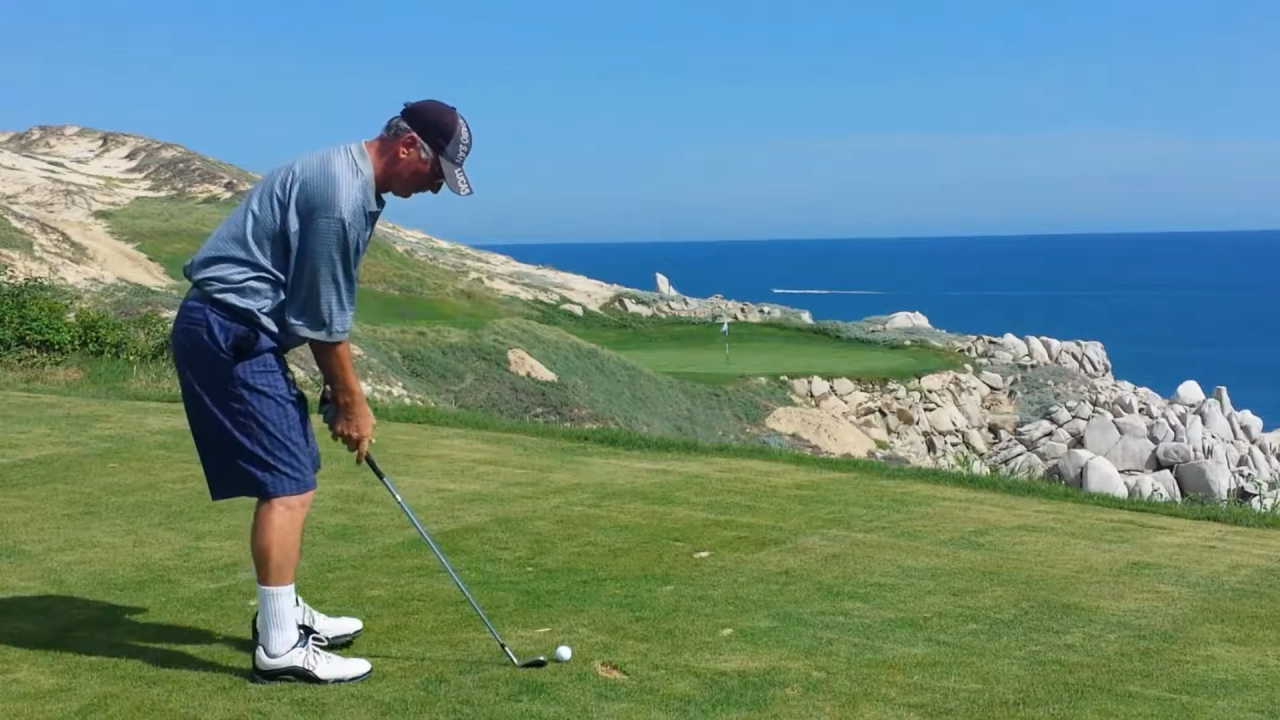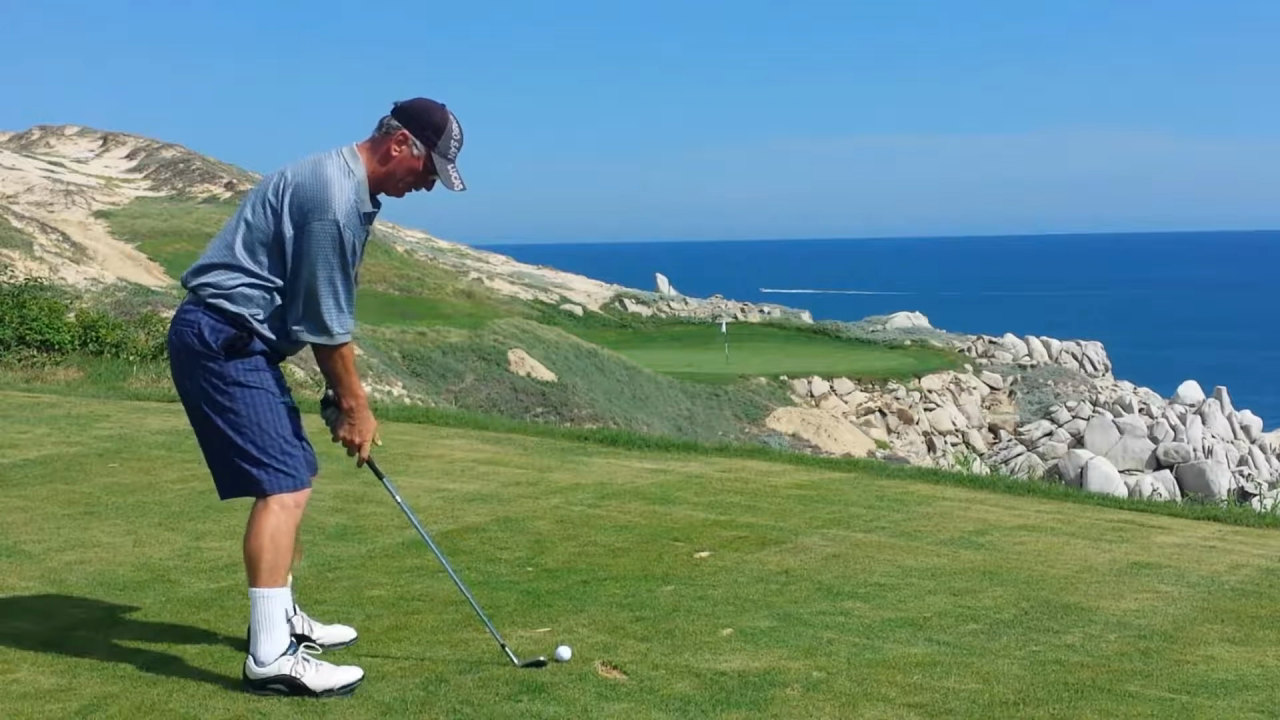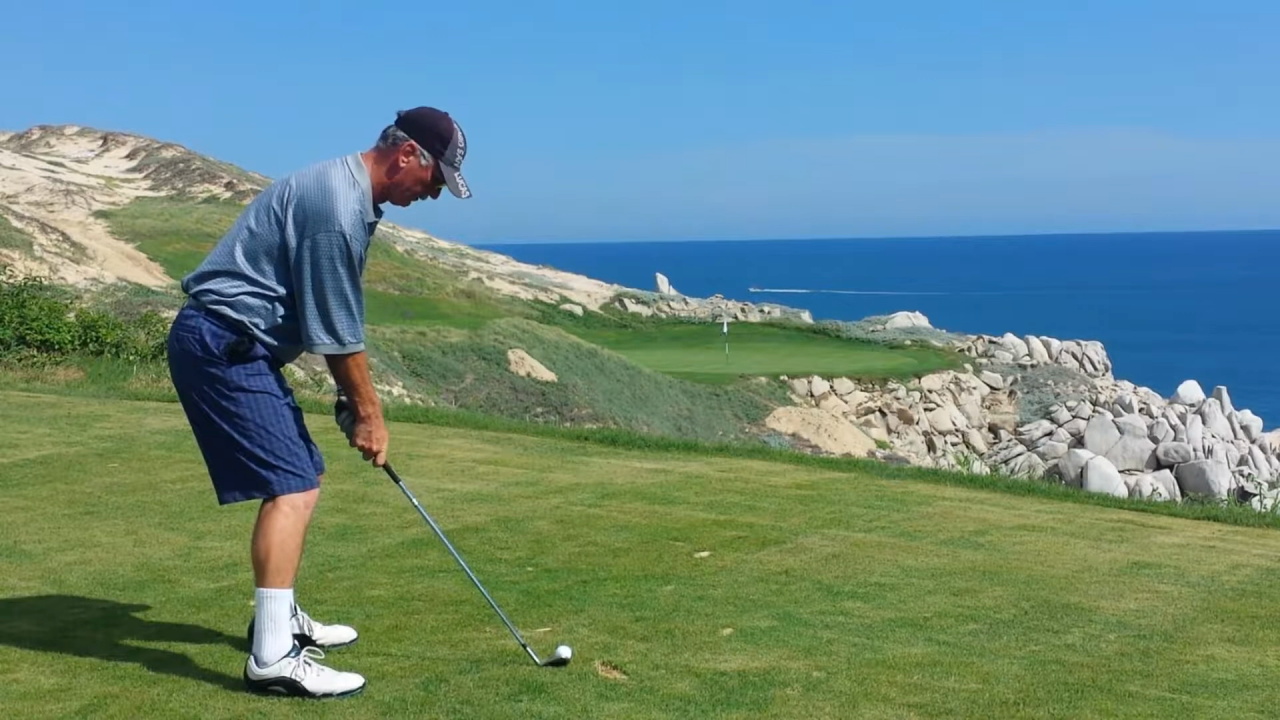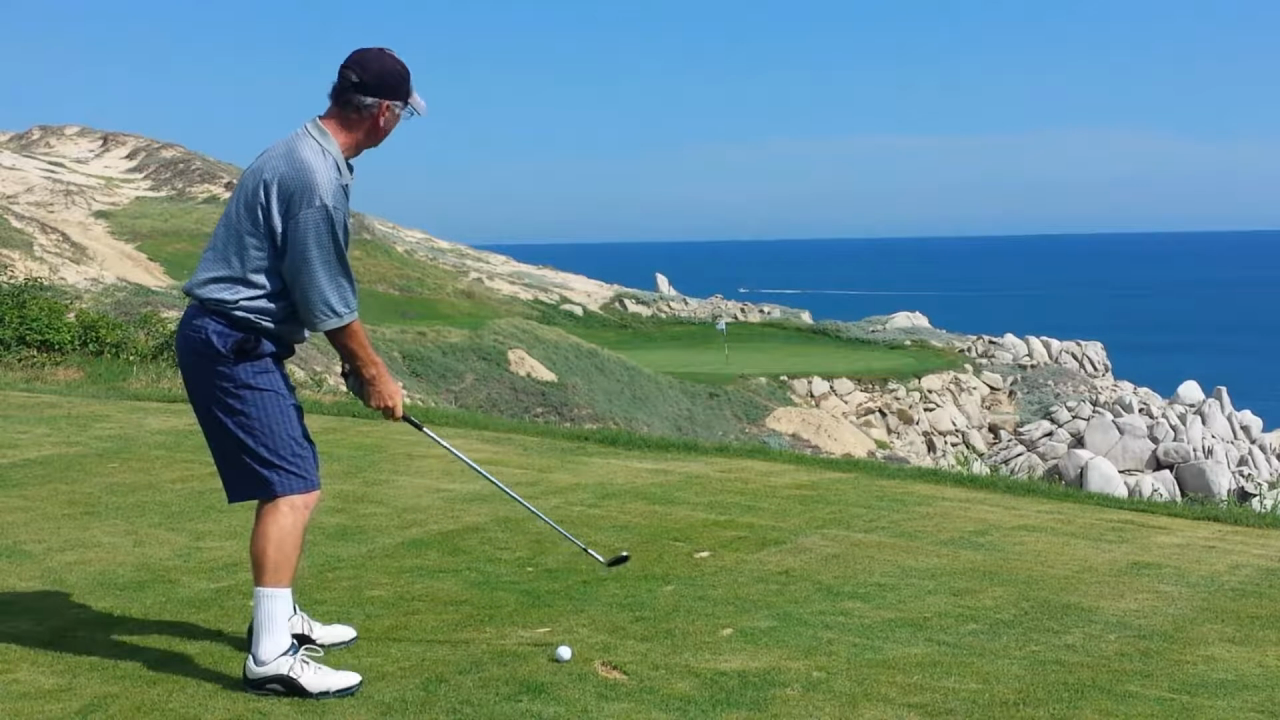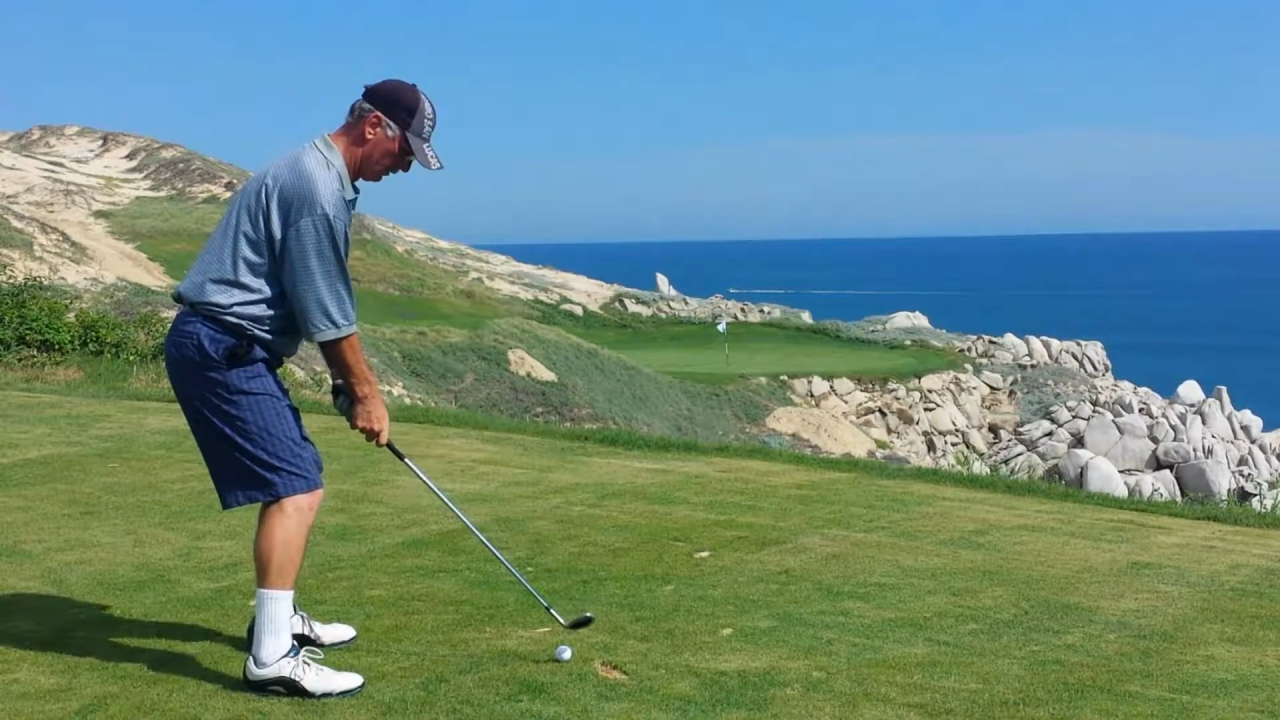
dt=1s
person 1, frame 1
left shoulder: (350, 179)
right shoulder: (340, 195)
left elbow: (321, 306)
right elbow: (324, 318)
left wrist: (342, 392)
right wrist: (351, 402)
left hip: (237, 332)
right hip: (229, 334)
left knee: (294, 472)
right knee: (287, 485)
left ankle: (281, 613)
right ankle: (280, 647)
person 1, frame 2
left shoulder: (343, 184)
right shoulder: (333, 197)
left elbow: (320, 313)
right elbow: (325, 322)
left wrist: (341, 397)
right wrist: (354, 408)
left hip: (232, 339)
right hip: (222, 340)
left knee: (293, 475)
right knee: (283, 485)
left ankle: (277, 616)
right ankle: (271, 656)
person 1, frame 3
left shoulder: (350, 192)
right shoulder: (337, 208)
left elbow: (336, 318)
right elbow: (336, 330)
left wrist: (352, 398)
right wrist: (369, 412)
left hip: (236, 345)
right hip: (222, 345)
left knee: (300, 477)
right knee: (291, 487)
left ankle: (278, 617)
right ankle: (274, 658)
person 1, frame 4
left shoulder: (305, 154)
right shoulder: (315, 177)
left elbow: (320, 285)
right elbow: (328, 300)
left wrist: (357, 360)
right wrist: (376, 374)
left hip: (236, 340)
right hip: (231, 343)
left knee: (287, 478)
right knee: (291, 488)
left ankle: (277, 616)
right ankle: (272, 656)
person 1, frame 5
left shoulder: (316, 172)
right shoulder: (316, 189)
left elbow: (321, 303)
right elbow: (328, 312)
left wrist: (347, 381)
right wrist: (366, 394)
left hip: (230, 347)
right hip: (219, 349)
left knee: (298, 479)
right knee: (294, 490)
left ankle: (279, 618)
right ankle: (273, 657)
